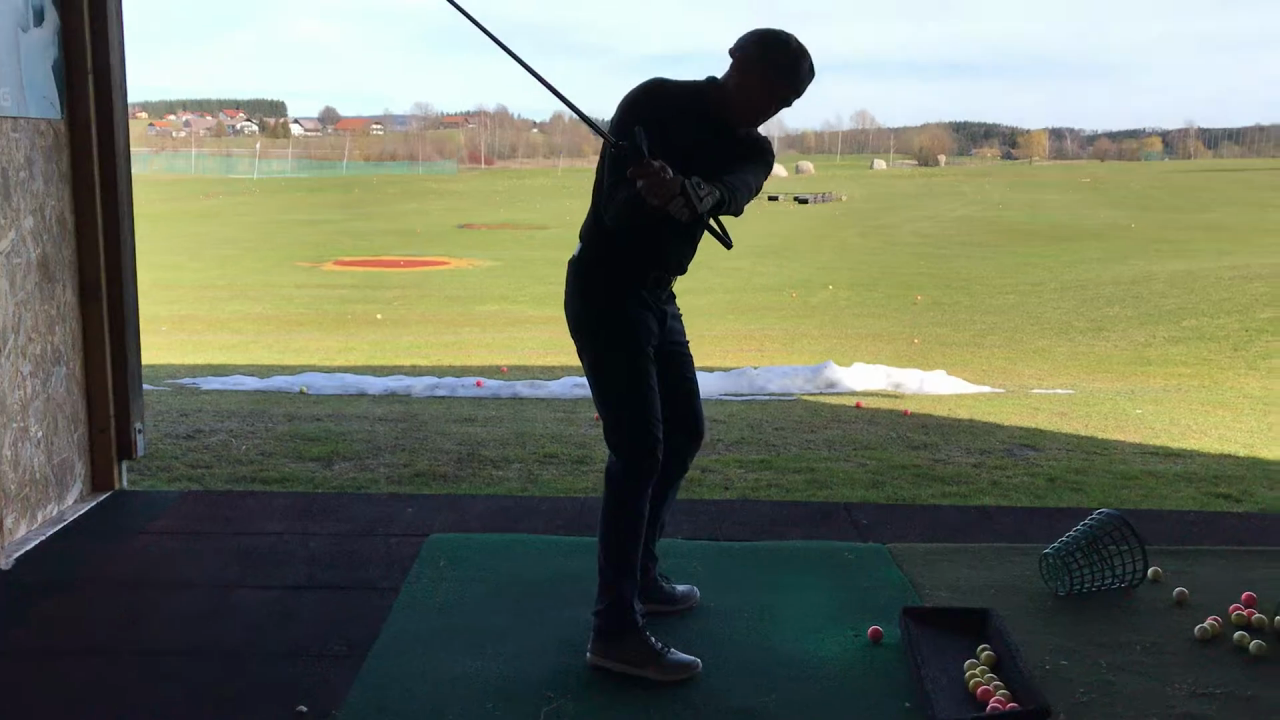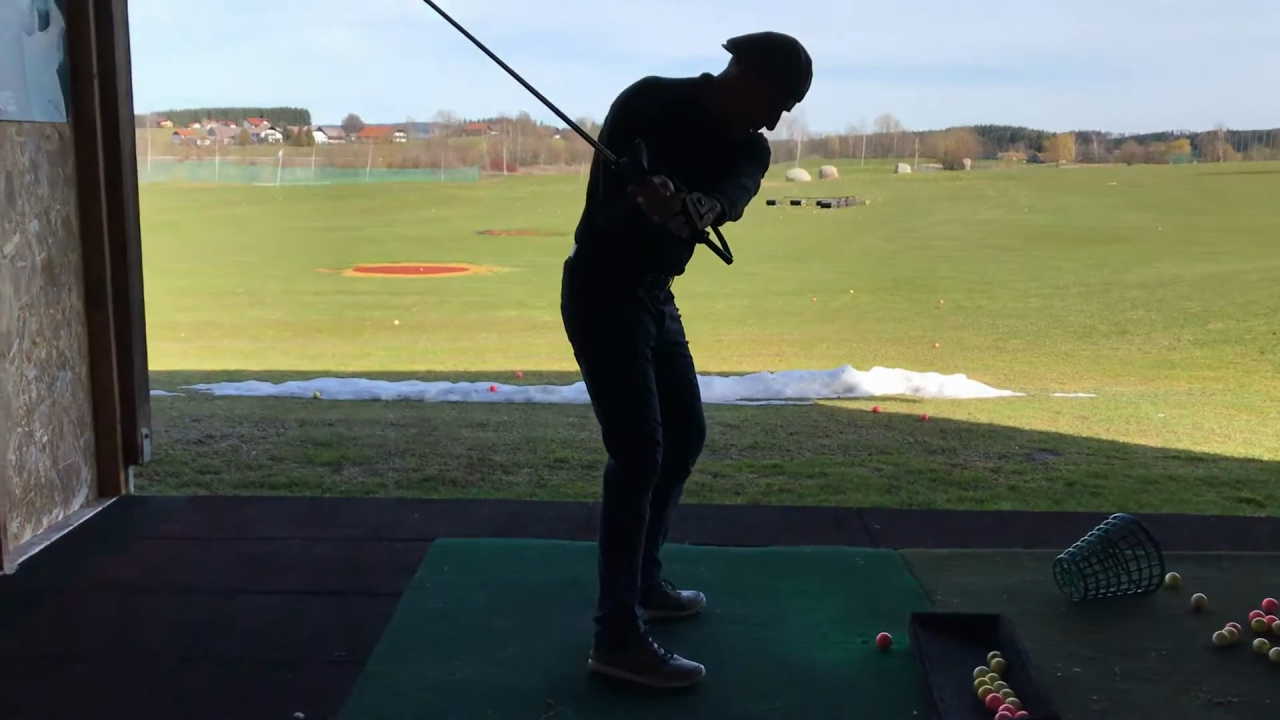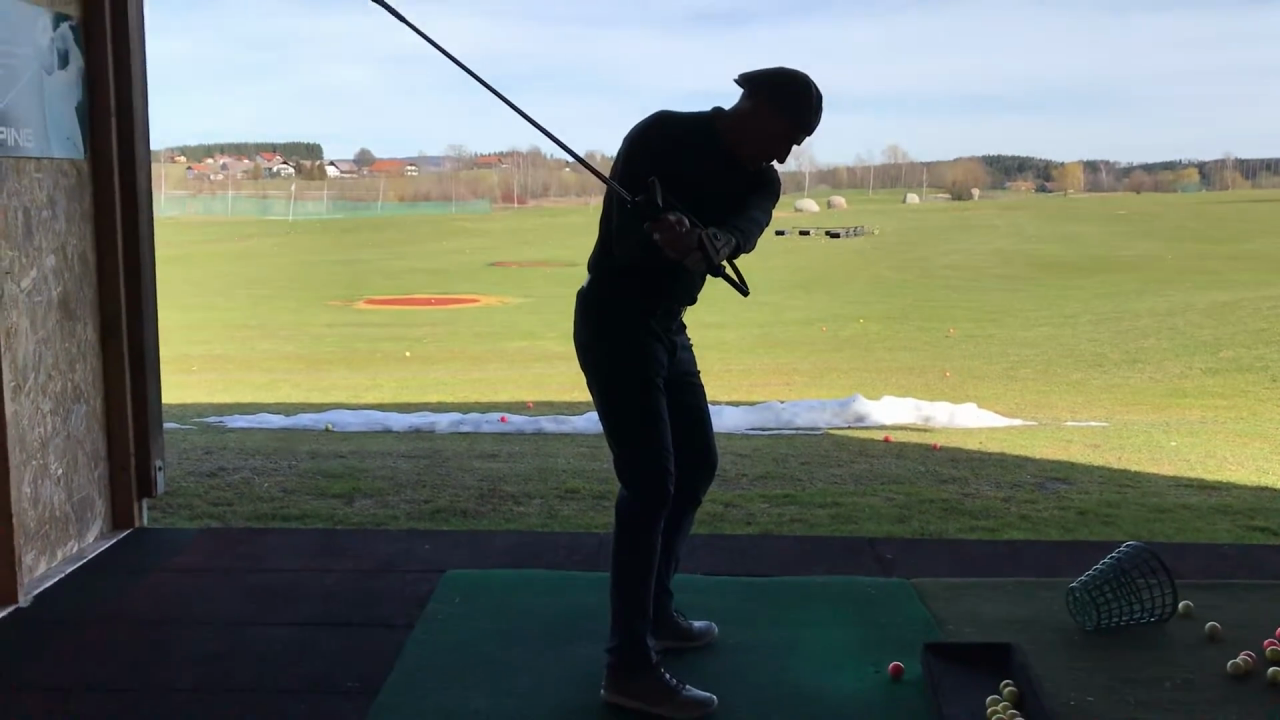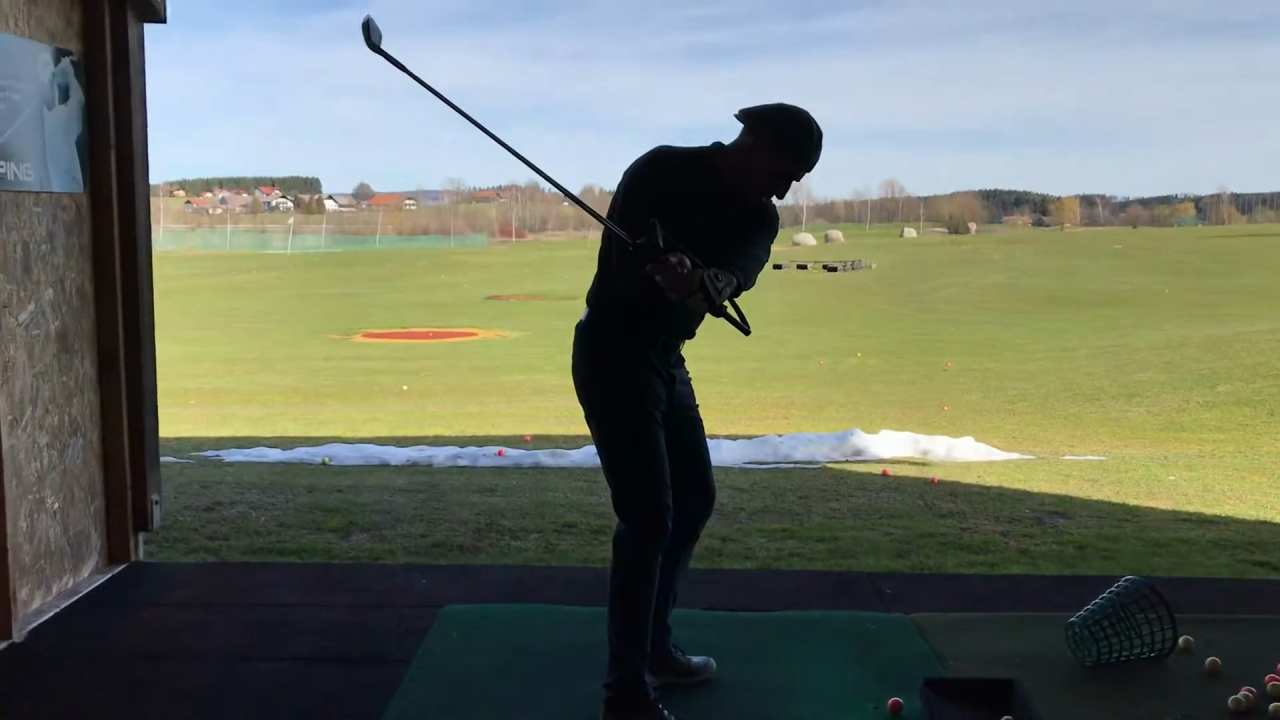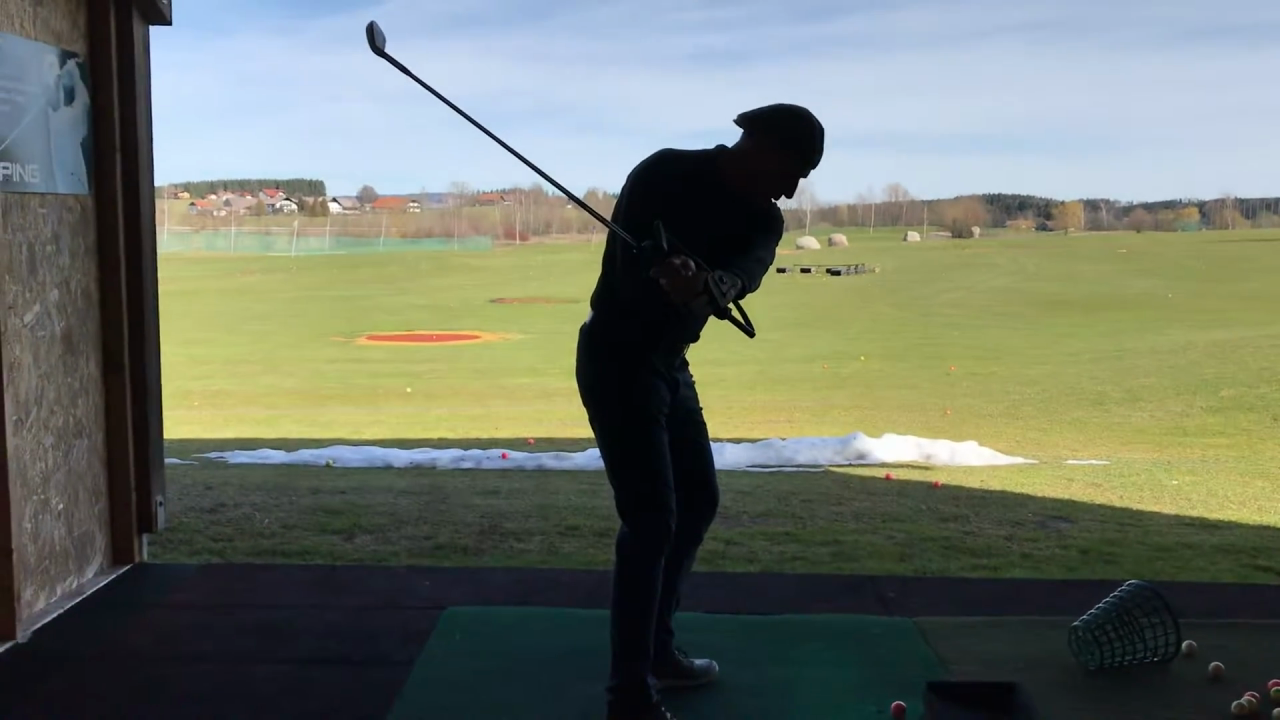
dt=0.7s
person 1, frame 1
left shoulder: (753, 150)
right shoulder: (656, 103)
left elbow: (733, 194)
right elbow: (616, 208)
left wrist: (686, 193)
right wrist: (656, 196)
left hip: (656, 293)
right hip: (607, 291)
left knee: (682, 434)
right knee: (639, 451)
left ankle: (639, 576)
right ankle: (614, 629)
person 1, frame 2
left shoulder: (748, 147)
right shoulder: (648, 103)
left elbow: (732, 199)
right elbow: (609, 211)
left wrist: (690, 209)
right wrist: (652, 209)
left hip: (653, 293)
right hip: (603, 291)
left knee: (684, 436)
right knee: (638, 453)
left ankle: (642, 581)
right ankle: (617, 637)
person 1, frame 3
left shoulder: (759, 178)
right shoulder: (662, 135)
left elbow: (746, 229)
right elbow: (624, 237)
left wrist: (711, 241)
right wrist: (668, 240)
left hip: (667, 323)
right hip: (616, 320)
left knee: (696, 465)
right knee: (650, 483)
left ankle: (654, 611)
right ankle: (628, 665)
person 1, frame 4
left shoulder: (758, 215)
right shoulder: (659, 172)
left elbow: (745, 267)
right elbow: (623, 274)
left wrist: (710, 282)
right wrist: (665, 281)
left hip: (664, 357)
right hip: (613, 355)
left knee: (694, 500)
right knee: (648, 518)
left ankle: (653, 647)
person 1, frame 5
left shoulder: (763, 217)
right shoulder: (663, 175)
left elbow: (750, 269)
right elbow: (627, 276)
left wrist: (716, 284)
right wrist: (670, 284)
left hip: (668, 361)
right hip: (617, 357)
left knee: (697, 502)
right knee: (651, 520)
left ankle: (656, 649)
